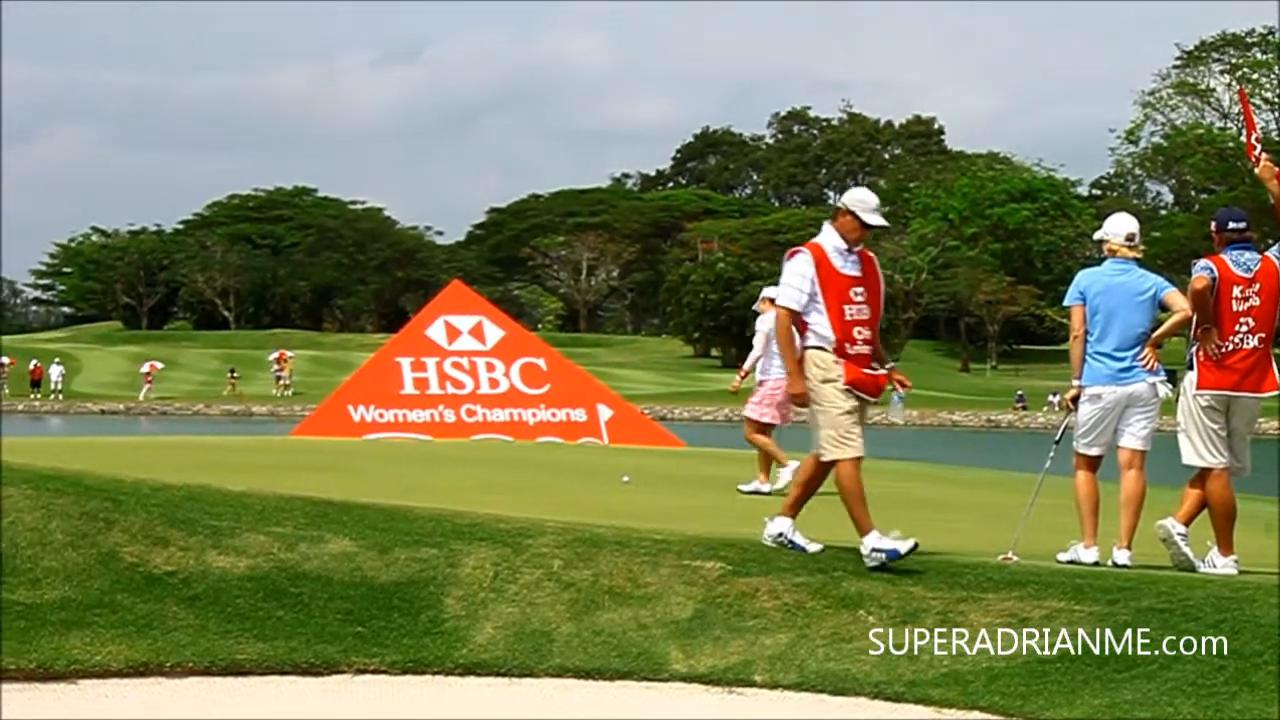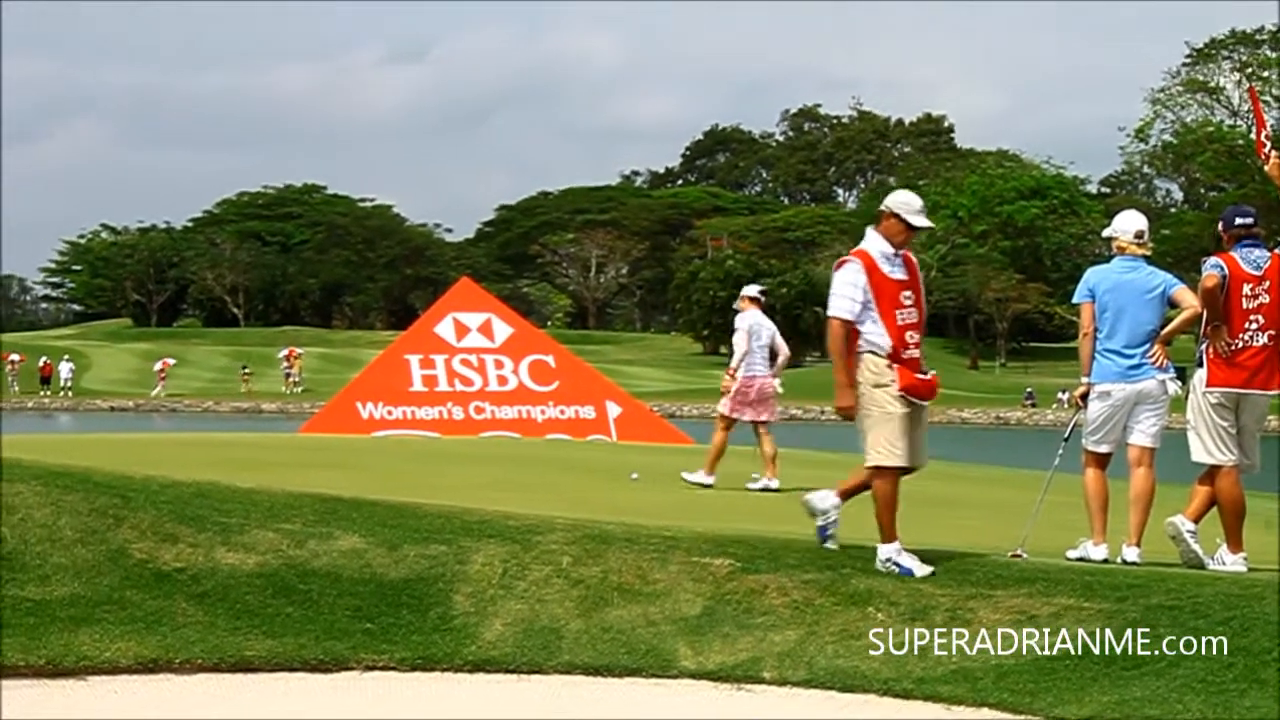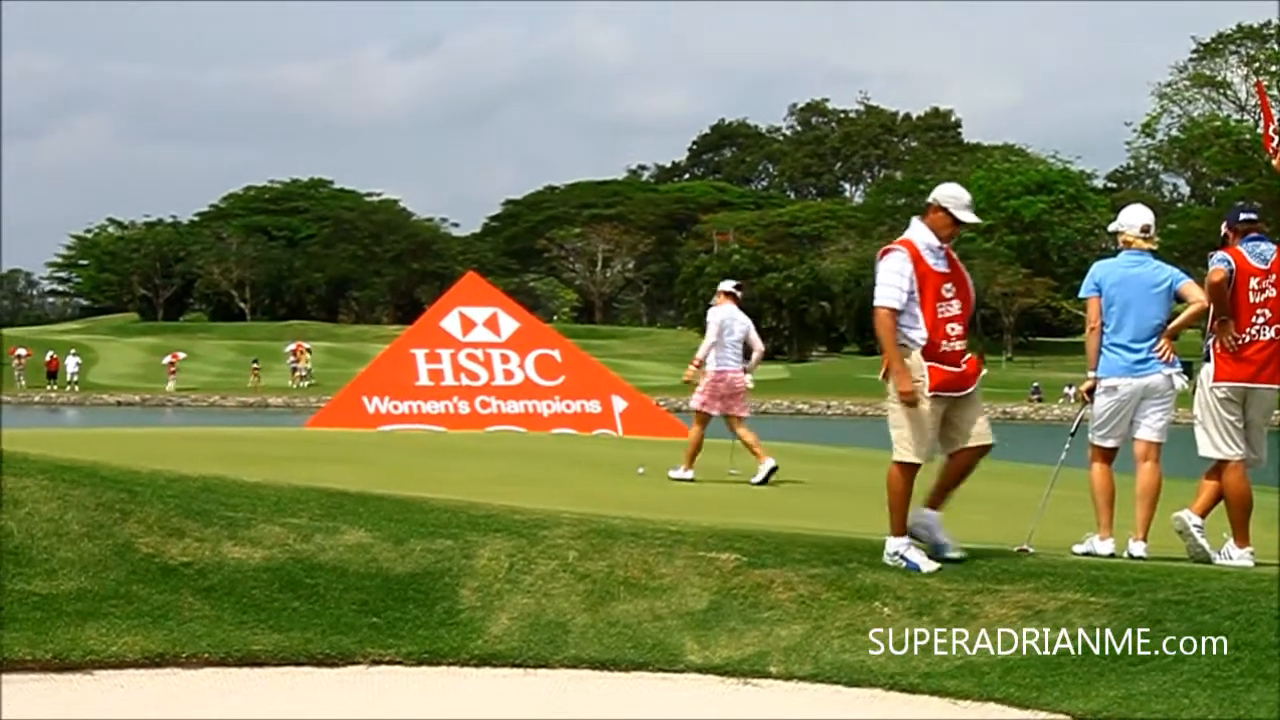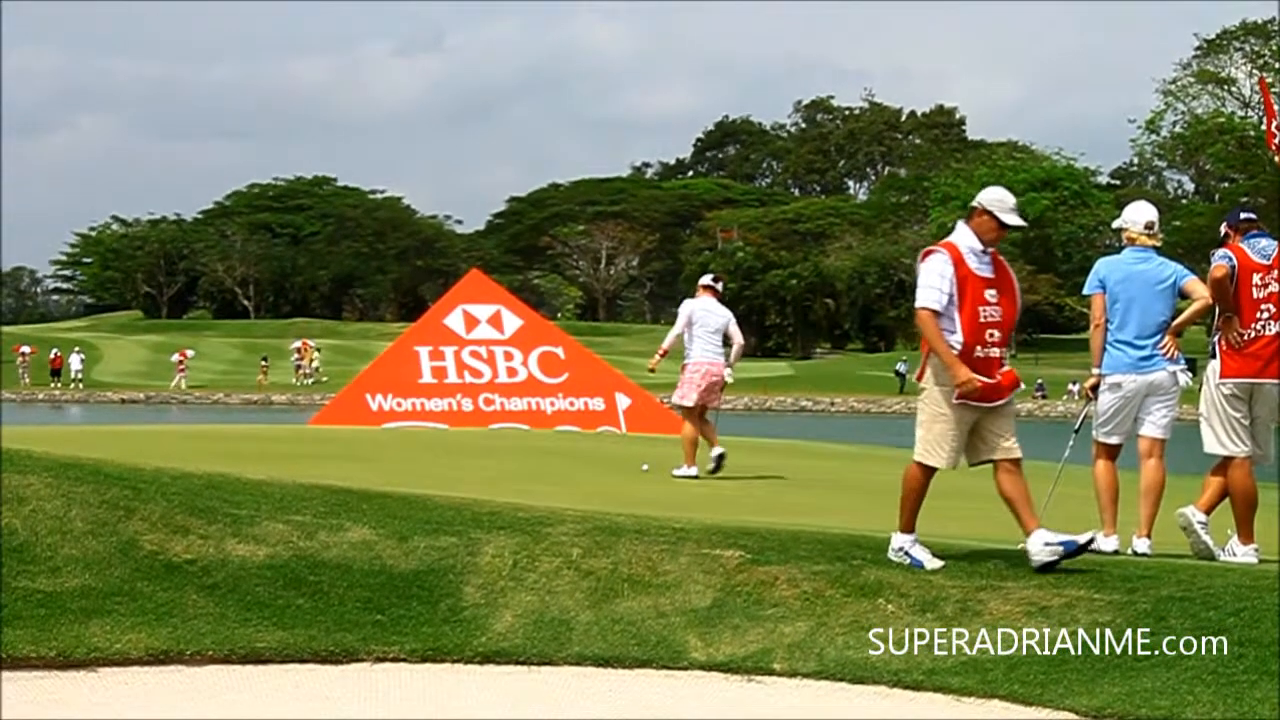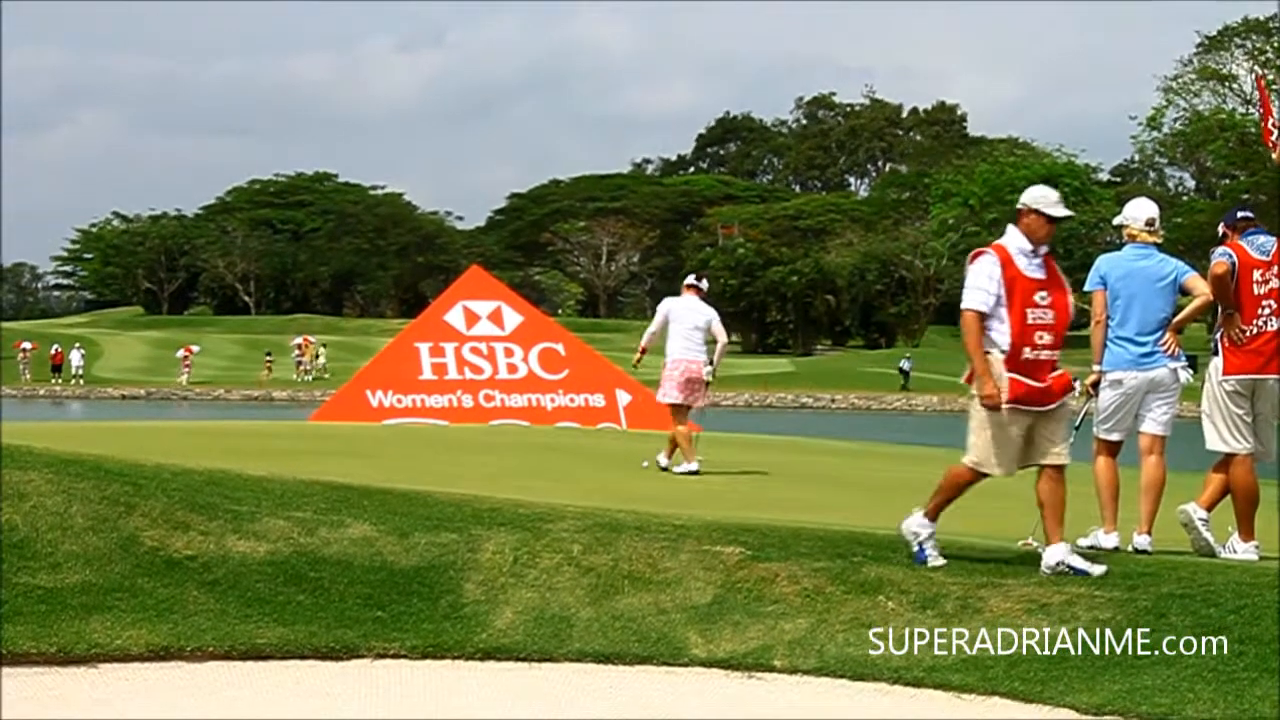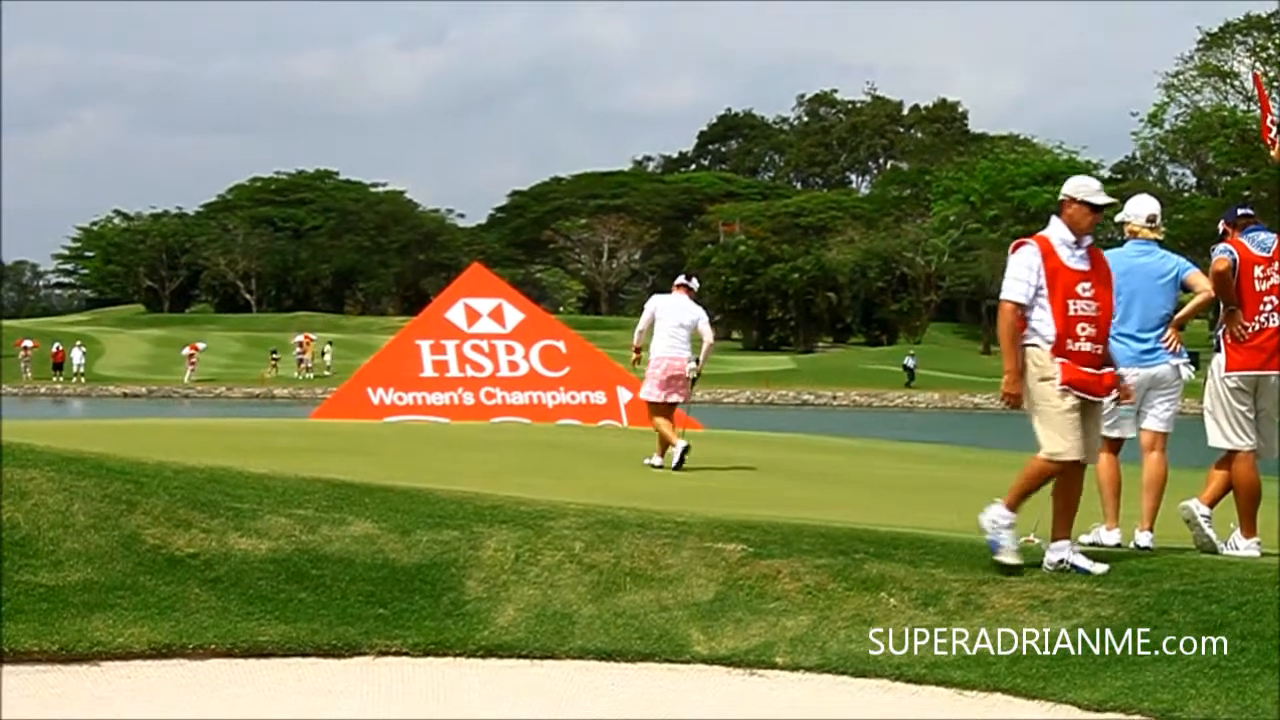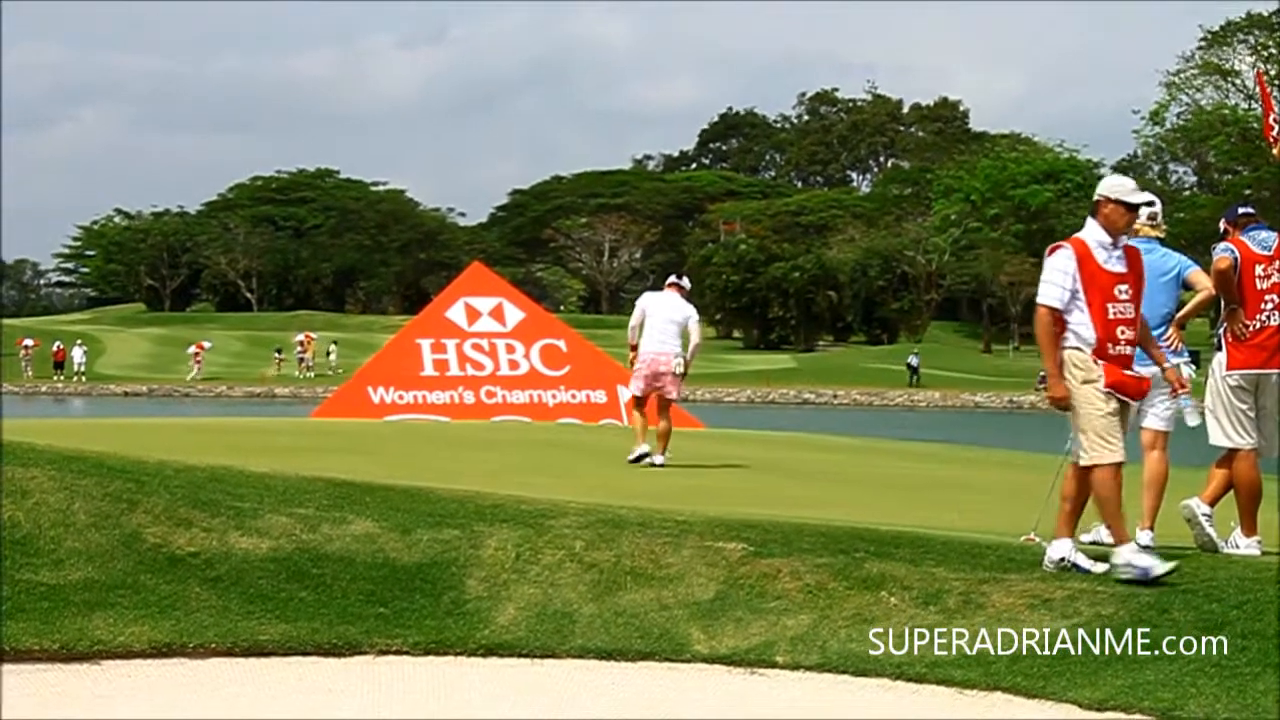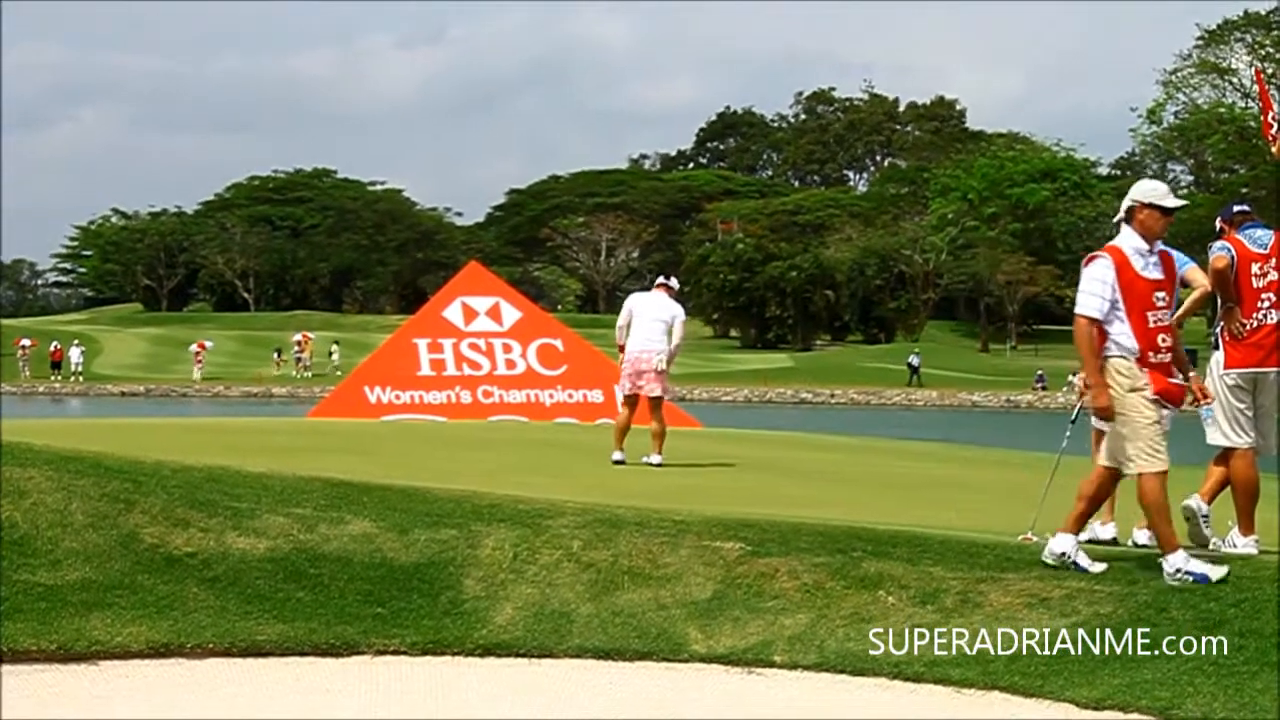
dt=0.2s
person 1, frame 1
left shoulder: (868, 262)
right shoulder: (808, 258)
right elbow: (784, 318)
left wrist: (887, 368)
right wrist: (793, 376)
left hip: (858, 371)
right hip: (826, 367)
left knee: (826, 453)
right knee: (846, 454)
left ankle: (781, 524)
right ankle: (871, 541)
person 1, frame 2
left shoulder: (908, 263)
right shoulder: (857, 266)
right elbow: (836, 328)
left wrist: (918, 373)
right wrist: (843, 388)
left hip: (905, 375)
right hip: (877, 373)
left knee: (908, 461)
right knee: (888, 462)
left ankle: (829, 500)
right ankle: (890, 550)
person 1, frame 3
left shoulder: (948, 257)
right shoulder: (901, 255)
right elbow: (883, 317)
left wrist: (963, 364)
right wrist: (900, 373)
left hip: (953, 370)
right hip: (918, 369)
left knee: (976, 444)
right knee: (909, 456)
left ankle: (927, 516)
right ankle: (898, 543)
person 1, frame 4
left shoulder: (997, 263)
right shoulder: (943, 258)
right elbow: (925, 317)
left wrist: (1000, 372)
right wrist: (954, 367)
left hip: (992, 378)
right hip: (953, 376)
left knee: (1007, 459)
right knee: (929, 459)
left ankle: (1039, 542)
right ankle: (903, 540)
person 1, frame 5
left shoulder: (1049, 264)
right shoulder: (991, 260)
right elbow: (970, 320)
left wrist: (1054, 377)
right wrist: (985, 377)
left hip: (1044, 381)
right hip: (1005, 377)
left knee: (1053, 463)
right knee: (982, 462)
left ankle: (1057, 551)
right ankle: (922, 523)
person 1, frame 6
left shoulder: (1095, 257)
right shoulder: (1034, 251)
right elbow: (1009, 313)
left wrist: (1113, 371)
right wrist: (1011, 373)
left hip: (1088, 369)
right hip: (1050, 366)
left knee: (1078, 461)
right knee: (1063, 454)
left ankle: (1061, 549)
right ankle: (1002, 512)
person 1, frame 7
left shoulder: (1130, 257)
right shoulder: (1070, 253)
right elbow: (1045, 316)
left wrist: (1165, 365)
right wrist: (1054, 377)
left hip: (1118, 370)
right hip: (1086, 369)
left knee: (1085, 461)
right knee: (1105, 459)
left ankle: (1060, 547)
right ankle: (1125, 551)
person 1, frame 8
left shoulder: (1163, 261)
right shoulder: (1108, 262)
right elbow: (1085, 326)
left wrist: (1189, 374)
right wrist: (1097, 387)
left hip: (1154, 377)
right hip: (1127, 374)
left knee: (1112, 466)
right knee: (1151, 466)
left ankle: (1063, 542)
right ankle: (1175, 559)
person 2, frame 1
left shoulder: (1210, 265)
left elbow: (1200, 286)
left wrist: (1206, 327)
left hip: (1208, 379)
left knee: (1215, 467)
right knee: (1221, 465)
left ankle: (1225, 556)
right ankle: (1180, 523)
person 2, frame 2
left shoulder: (1220, 262)
left elbow: (1209, 285)
left wrist: (1217, 324)
left hip: (1218, 377)
left knee: (1225, 465)
right knee: (1229, 465)
left ankle: (1234, 554)
right ankle: (1189, 520)
person 2, frame 3
left shoulder: (1227, 257)
left elbow: (1215, 279)
left wrist: (1224, 319)
left hip: (1226, 371)
left knee: (1232, 459)
right knee: (1236, 458)
left ankle: (1241, 548)
right ankle: (1195, 514)
person 2, frame 4
left shoulder: (1230, 253)
left elbow: (1218, 276)
left wrist: (1228, 315)
left hip: (1232, 368)
left knee: (1238, 456)
right knee: (1241, 455)
left ankle: (1245, 545)
right ankle: (1200, 511)
person 2, frame 5
left shoulder: (1229, 250)
left elbow: (1219, 271)
left wrist: (1229, 311)
left hip: (1234, 364)
left knee: (1239, 453)
right knee: (1243, 452)
left ankle: (1246, 542)
right ankle: (1201, 508)
person 2, frame 6
left shoulder: (1230, 247)
left elbow: (1220, 269)
left wrist: (1231, 308)
left hip: (1236, 361)
left knee: (1242, 450)
right knee: (1245, 449)
left ankle: (1248, 538)
right ankle: (1204, 504)
person 2, frame 7
left shoulder: (1231, 246)
left elbow: (1222, 267)
left wrist: (1232, 306)
left hip: (1237, 360)
left knee: (1243, 448)
right knee: (1247, 447)
left ankle: (1248, 537)
right ankle: (1205, 502)
person 2, frame 8
left shoulder: (1226, 244)
left elbow: (1219, 266)
left wrist: (1228, 306)
left hip: (1235, 358)
left knee: (1240, 446)
right knee: (1245, 445)
left ankle: (1245, 535)
right ankle: (1202, 500)
person 3, frame 1
left shoulder: (1086, 279)
right shoulder: (1152, 282)
left elbow: (1078, 334)
right elbow: (1185, 310)
left wrist: (1076, 382)
right wrist: (1153, 341)
left hip: (1099, 383)
right hip: (1142, 382)
left knee: (1085, 465)
right knee: (1132, 465)
left ankle: (1088, 546)
right ankle: (1123, 549)
person 3, frame 2
left shoulder: (1095, 276)
right shoulder: (1161, 279)
left elbow: (1087, 331)
right elbow: (1194, 307)
left wrist: (1085, 379)
right wrist: (1163, 338)
left hip: (1108, 381)
right hip: (1152, 380)
left knee: (1094, 462)
right knee: (1142, 462)
left ankle: (1098, 543)
right ankle: (1133, 546)
person 3, frame 3
left shoulder: (1101, 270)
right shoulder: (1167, 273)
left elbow: (1094, 326)
right elbow: (1201, 301)
left wrist: (1091, 374)
right wrist: (1169, 332)
left hip: (1115, 376)
right hip: (1158, 375)
left knee: (1100, 457)
right knee: (1148, 457)
left ankle: (1104, 538)
right ankle: (1138, 541)
person 3, frame 4
left shoulder: (1105, 267)
right shoulder: (1171, 269)
left elbow: (1098, 323)
right elbow: (1205, 298)
left wrist: (1095, 370)
right wrist: (1174, 329)
left hip: (1119, 372)
right hip: (1162, 371)
left knee: (1104, 453)
right knee: (1152, 454)
left ankle: (1108, 535)
right ankle: (1143, 538)
person 3, frame 5
left shoulder: (1106, 263)
right shoulder: (1173, 266)
left elbow: (1099, 319)
right elbow: (1206, 294)
left wrist: (1096, 367)
right wrist: (1175, 326)
left hip: (1120, 369)
right hip: (1163, 369)
left knee: (1105, 450)
right knee: (1153, 450)
left ankle: (1108, 532)
right ankle: (1144, 534)
person 3, frame 6
left shoulder: (1108, 260)
right shoulder: (1174, 262)
right elbow: (1208, 291)
right wrist: (1177, 322)
left hip: (1122, 366)
right hip: (1165, 365)
left knee: (1108, 447)
right knee: (1154, 447)
left ankle: (1110, 529)
right ankle: (1146, 531)
person 3, frame 7
right shoulder: (1175, 260)
right elbow: (1209, 289)
right wrist: (1179, 321)
right hip: (1165, 364)
right knee: (1155, 446)
left ankle: (1110, 528)
right ankle: (1146, 530)
person 3, frame 8
right shoulder: (1174, 259)
right elbow: (1205, 286)
right wrist: (1175, 320)
left knee: (1105, 441)
left ankle: (1105, 523)
right ankle: (1144, 529)
person 4, frame 1
left shoulder: (765, 320)
left elbow: (758, 351)
left wrist: (741, 375)
left hip: (769, 384)
right hip: (780, 383)
left knee: (751, 434)
right knee: (764, 434)
left ankle: (787, 465)
right ankle: (763, 481)
person 4, frame 2
left shoulder: (744, 318)
right shoulder: (768, 323)
left elbow: (743, 347)
right elbow: (785, 353)
left wrist: (729, 374)
right wrist: (772, 375)
left hip: (746, 380)
right hip: (764, 382)
left knee: (722, 428)
right knee: (763, 432)
left ankle: (706, 474)
right ankle: (771, 478)
person 4, frame 3
left shoulder: (717, 311)
right shoulder: (744, 318)
left elbow: (711, 340)
right elbow: (759, 349)
left wrist: (694, 365)
right wrist: (747, 371)
left hip: (717, 373)
right hip: (736, 376)
left knee: (699, 425)
right knee: (737, 426)
left ankle: (686, 469)
right ankle: (766, 462)
person 4, frame 4
left shoulder: (691, 304)
right shoulder: (725, 312)
left elbow: (677, 331)
right elbow: (739, 342)
left wrist: (659, 354)
right wrist: (729, 366)
left hip: (696, 365)
right hip: (716, 367)
left knee: (689, 419)
right knee: (699, 418)
left ankle: (690, 466)
right ankle: (716, 449)
person 4, frame 5
left shoulder: (670, 303)
right shoulder: (709, 311)
left elbow: (653, 329)
right elbow: (723, 340)
left wrist: (640, 351)
right wrist: (714, 365)
left hip: (676, 363)
right hip: (699, 365)
left knee: (679, 417)
right knee: (681, 416)
left ankle: (691, 462)
right ankle: (666, 457)
person 4, frame 6
left shoulder: (657, 300)
right shoulder: (697, 310)
left elbow: (641, 328)
right elbow: (709, 340)
left wrist: (636, 350)
right wrist: (700, 364)
left hip: (660, 360)
right hip: (683, 363)
left knee: (656, 414)
right knee: (668, 413)
left ankle: (678, 444)
right ankle: (658, 457)
person 4, frame 7
left shoulder: (648, 297)
right shoulder: (689, 308)
left elbow: (633, 325)
right elbow: (696, 340)
left wrist: (633, 349)
right wrist: (687, 362)
left hip: (648, 355)
right hip: (672, 358)
left knee: (638, 406)
right knee: (664, 411)
left ankle: (641, 446)
right ankle: (659, 456)
person 4, frame 8
left shoulder: (635, 297)
right shoulder: (676, 308)
left elbow: (621, 325)
right elbow: (677, 340)
left wrist: (621, 349)
right wrist: (668, 360)
left hip: (634, 354)
right hip: (658, 357)
left knee: (628, 407)
right knee: (656, 411)
left ankle: (618, 451)
right ankle: (656, 455)
